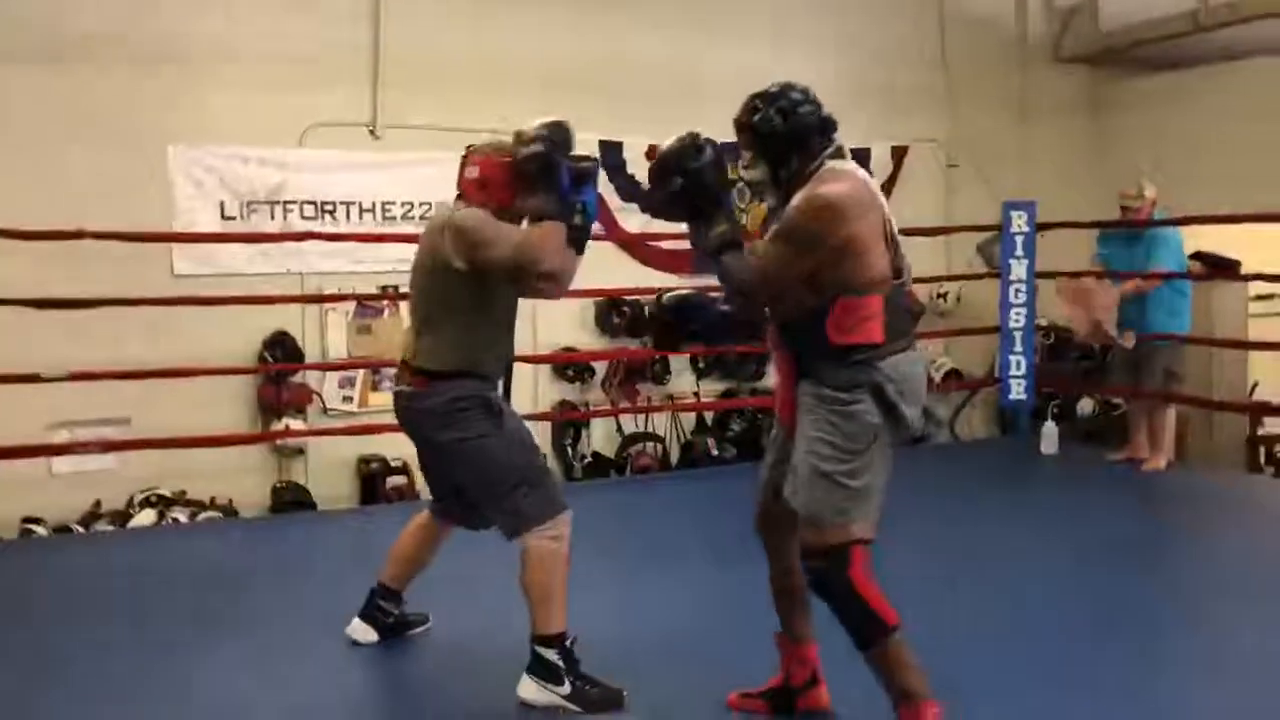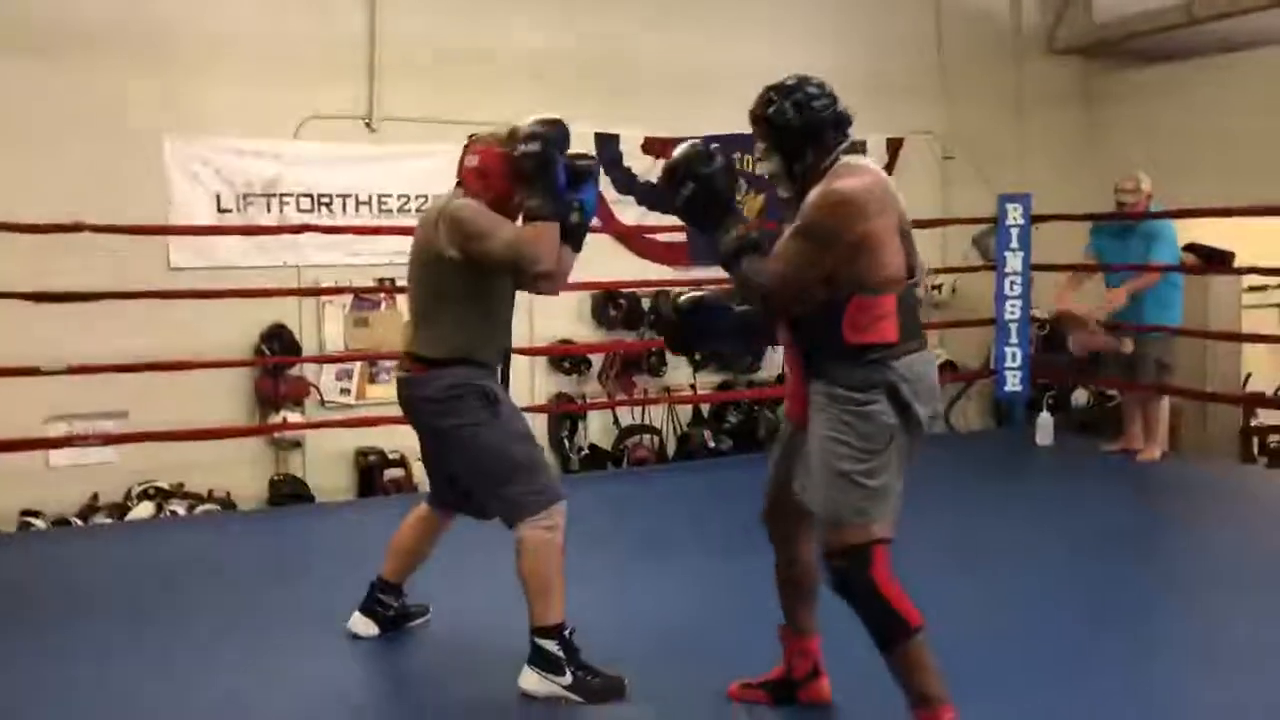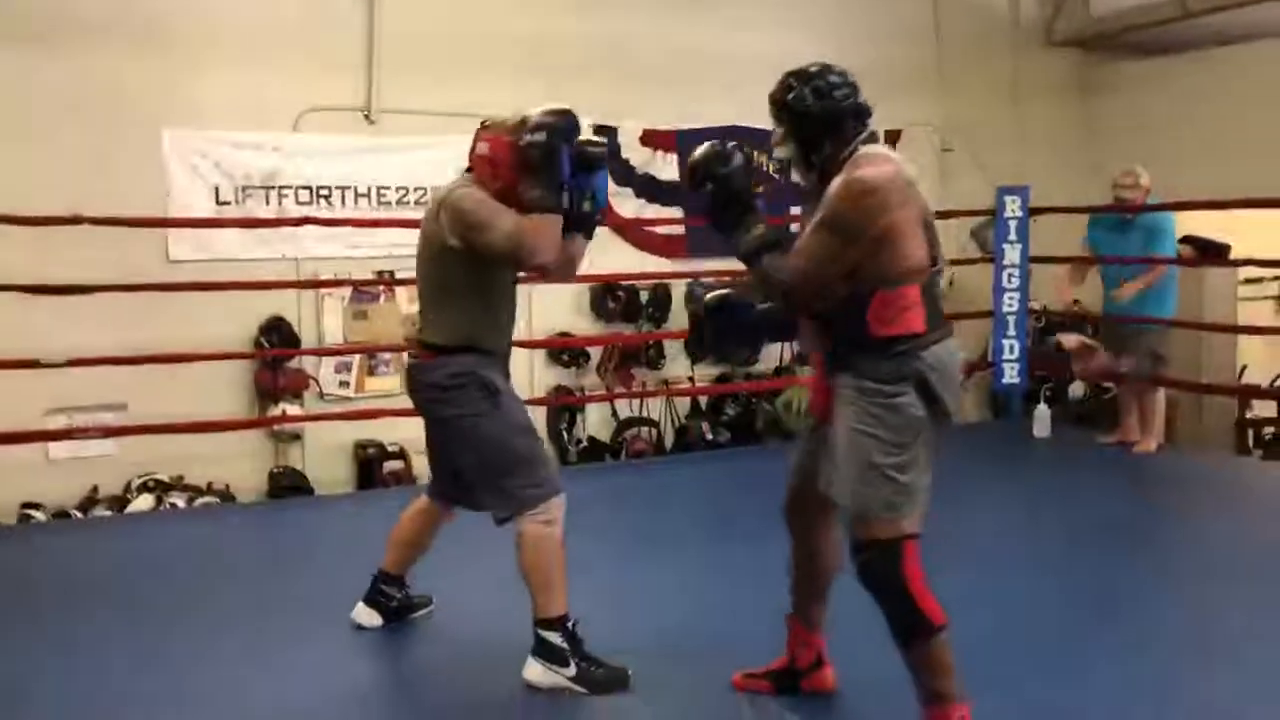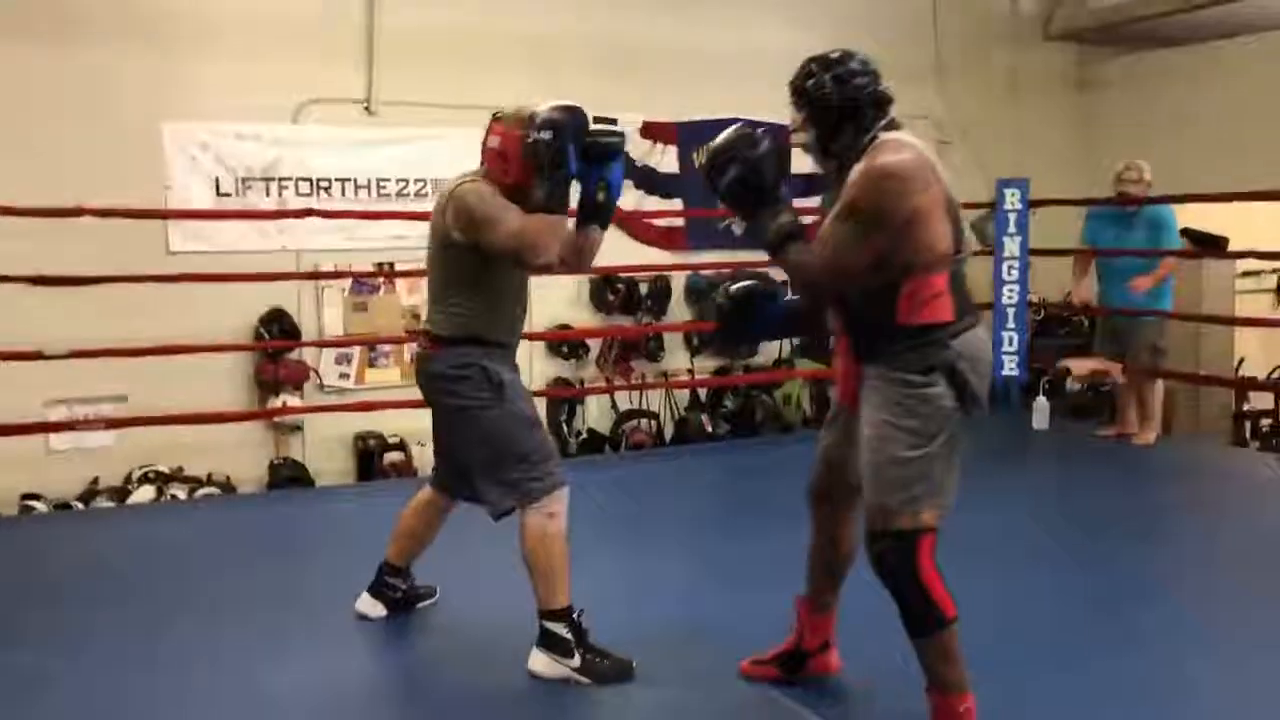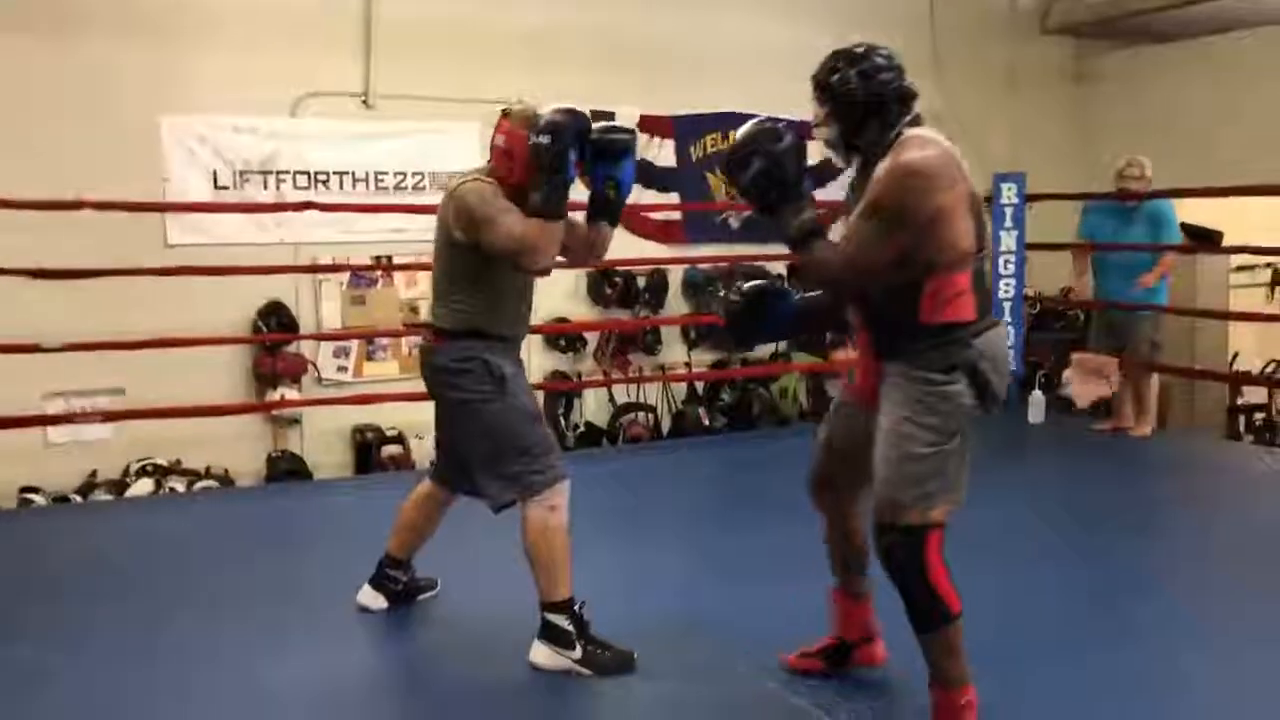
dt=0.1s
person 1, frame 1
left shoulder: (826, 198)
right shoulder: (820, 192)
left elbow: (753, 287)
right elbow: (790, 299)
left wrist: (706, 214)
left hip: (857, 390)
right hip: (827, 386)
left knee: (833, 560)
right knee: (776, 525)
person 1, frame 2
left shoulder: (842, 193)
right shoulder: (836, 186)
left elbow: (772, 290)
right elbow: (800, 298)
left wrist: (719, 218)
right wrist: (725, 318)
left hip: (869, 388)
right hip: (840, 383)
left knee: (854, 560)
right knee: (784, 517)
person 1, frame 3
left shoulder: (864, 184)
right shoulder: (849, 179)
left elbow: (797, 290)
left wrist: (741, 219)
left hip: (893, 380)
right hip: (858, 376)
left knee: (882, 553)
right knee: (805, 510)
right ankle: (805, 659)
person 1, frame 4
left shoulder: (886, 170)
right shoulder: (868, 166)
left elbow: (822, 278)
left wrist: (765, 206)
right wrist: (780, 312)
left hip: (921, 369)
right hip: (885, 364)
left knee: (897, 545)
right knee: (829, 496)
right ankle: (811, 645)
person 1, frame 5
left shoulder: (914, 166)
right shoulder: (887, 165)
left elbow: (845, 278)
left wrist: (786, 202)
right wrist: (791, 310)
left hip: (939, 367)
right hip: (897, 360)
left knee: (904, 536)
right knee: (831, 481)
right ankle: (854, 634)
person 2, frame 1
left shoulder: (486, 233)
right shoulder: (464, 225)
left elbow: (551, 283)
right elbow: (545, 264)
left wrist: (576, 211)
right wrist: (546, 190)
left hip: (430, 394)
right hip: (456, 400)
left knee: (448, 509)
right knee: (549, 518)
left ankle: (379, 612)
right ankle: (550, 670)
person 2, frame 2
left shoulder: (483, 224)
right shoulder: (458, 214)
left elbow: (547, 280)
right elbow: (540, 262)
left wrist: (574, 209)
right wrist: (543, 188)
left hip: (434, 383)
right hip: (454, 387)
left knee: (445, 502)
right knee: (543, 509)
left ankle: (380, 605)
right ankle: (550, 660)
person 2, frame 3
left shoulder: (497, 209)
right shoulder: (462, 201)
left elbow: (560, 266)
right elbow: (539, 255)
left wrist: (584, 196)
right wrist: (547, 179)
left hip: (455, 371)
right hip: (462, 374)
left knee: (447, 493)
right knee: (541, 501)
left ankle: (382, 596)
right ankle: (555, 650)
person 2, frame 4
left shoulder: (507, 202)
right shoulder: (470, 196)
left elbow: (575, 257)
right elbow: (541, 253)
left wrist: (600, 186)
right wrist: (554, 174)
left hip: (465, 362)
right hip: (469, 365)
left knee: (450, 485)
right knee: (545, 494)
left ankle: (387, 587)
right ankle: (559, 641)
person 2, frame 5
left shoulder: (523, 197)
right shoulder: (475, 194)
left elbow: (589, 251)
right elbow: (537, 257)
left wrist: (610, 183)
right wrist: (554, 178)
left hip: (474, 356)
right hip: (472, 358)
left knee: (449, 478)
right knee: (546, 486)
left ankle: (388, 578)
right ankle: (561, 633)
person 3, frame 1
left shoulder: (1165, 235)
right shoulder: (1111, 234)
left elbow: (1154, 278)
right elbow: (1098, 269)
left wrist: (1120, 290)
left hip: (1164, 327)
right hip: (1129, 325)
left knee: (1159, 391)
right knee: (1132, 389)
left ankle: (1161, 452)
right ankle: (1138, 447)
person 3, frame 2
left shoulder: (1161, 228)
right shoulder: (1104, 226)
left elbow: (1157, 272)
right elbow: (1090, 262)
left wrist: (1126, 290)
right wrist: (1067, 288)
left hip: (1155, 319)
right hip: (1117, 317)
left knee: (1151, 383)
right knee: (1124, 379)
left ankle: (1156, 442)
right ankle: (1132, 437)
person 3, frame 3
left shoulder: (1159, 221)
right shoulder: (1100, 220)
left elbow: (1163, 266)
right elbow: (1086, 257)
left wrist: (1136, 286)
right wrist: (1070, 285)
left hip: (1150, 312)
right hip: (1114, 311)
left knee: (1147, 375)
left ankle: (1152, 434)
right ankle: (1128, 428)
person 3, frame 4
left shoulder: (1160, 214)
right shoulder: (1099, 213)
left elbow: (1171, 259)
right elbow: (1085, 251)
left wrist: (1150, 279)
right wrist: (1079, 281)
left hip: (1148, 306)
right hip: (1111, 303)
left knee: (1145, 367)
right knee: (1118, 365)
left ankle: (1150, 426)
right ankle: (1127, 421)
person 3, frame 5
left shoulder: (1160, 209)
right shoulder: (1096, 207)
left elbow: (1170, 252)
right elbow: (1081, 246)
left wrist: (1155, 275)
right wrist: (1080, 276)
left hip: (1144, 302)
right hip: (1106, 298)
left knee: (1140, 362)
left ankle: (1146, 419)
right ankle: (1123, 416)
